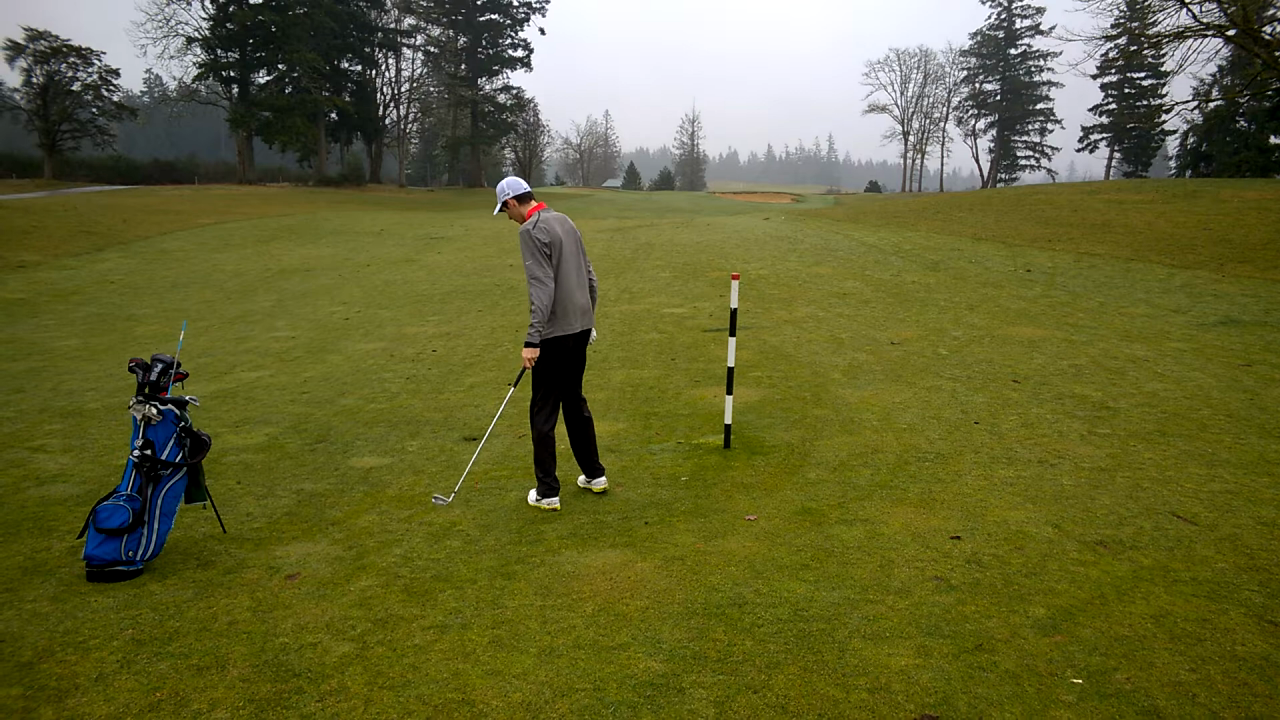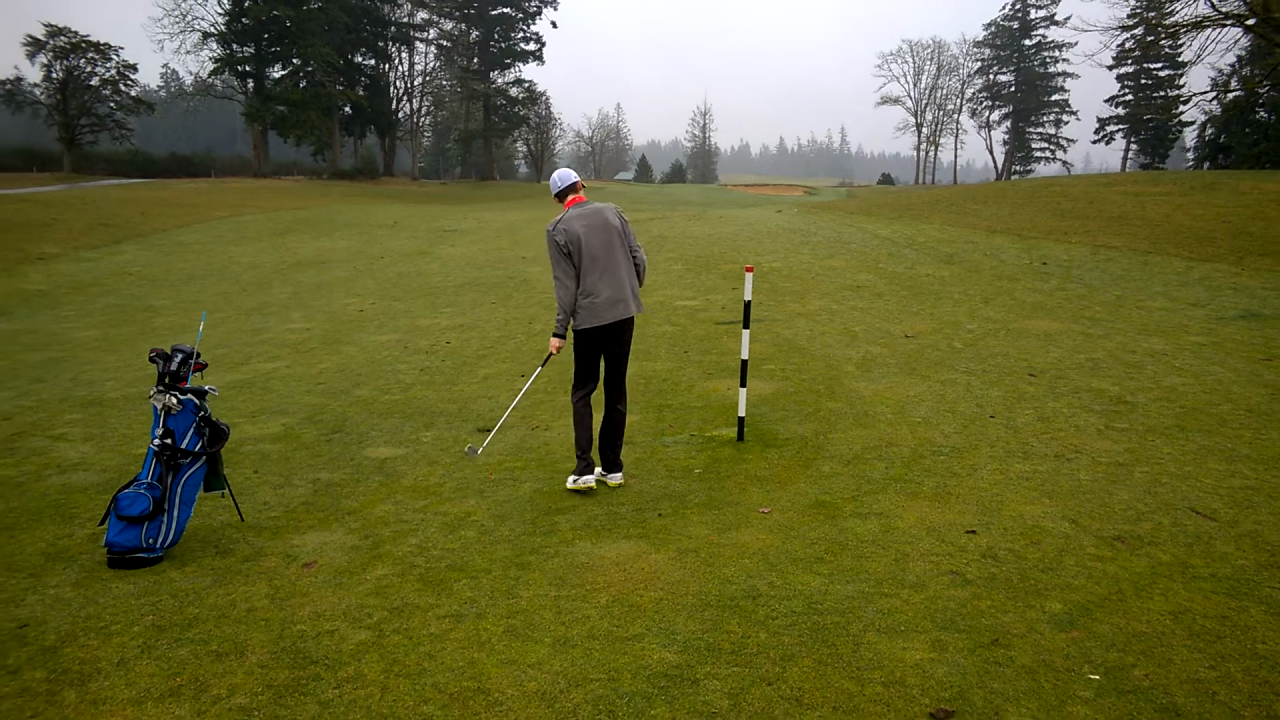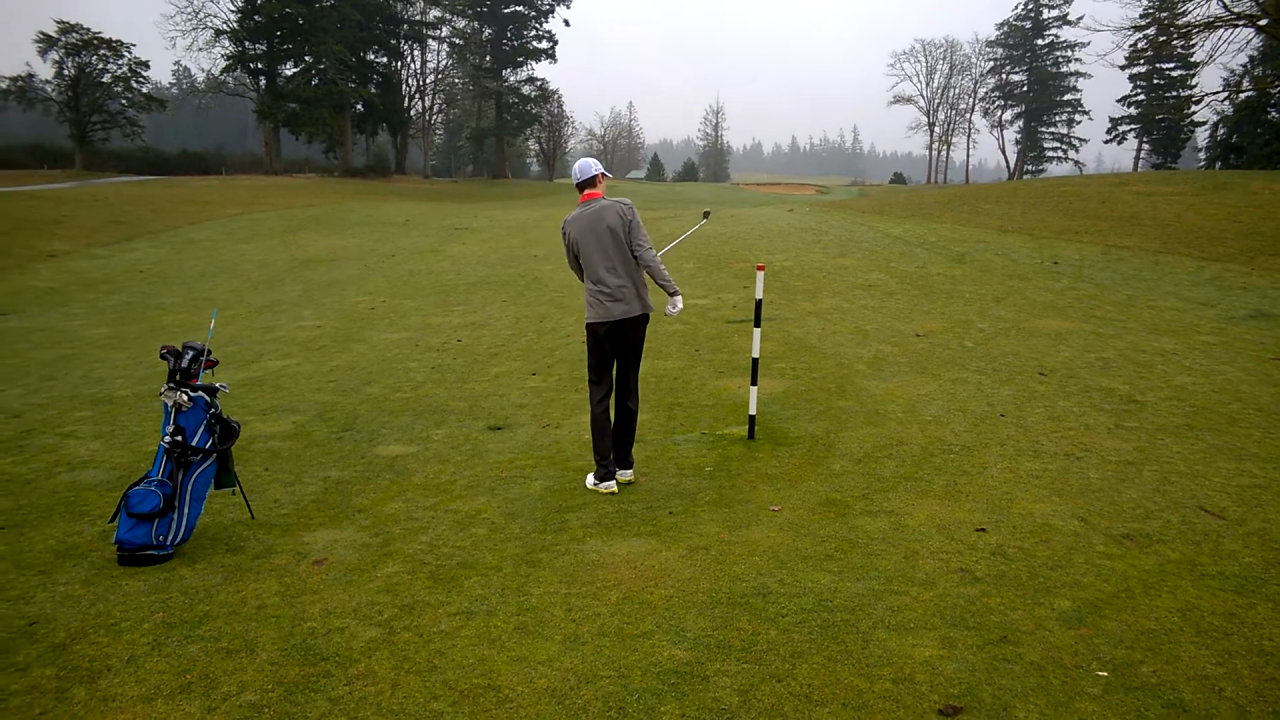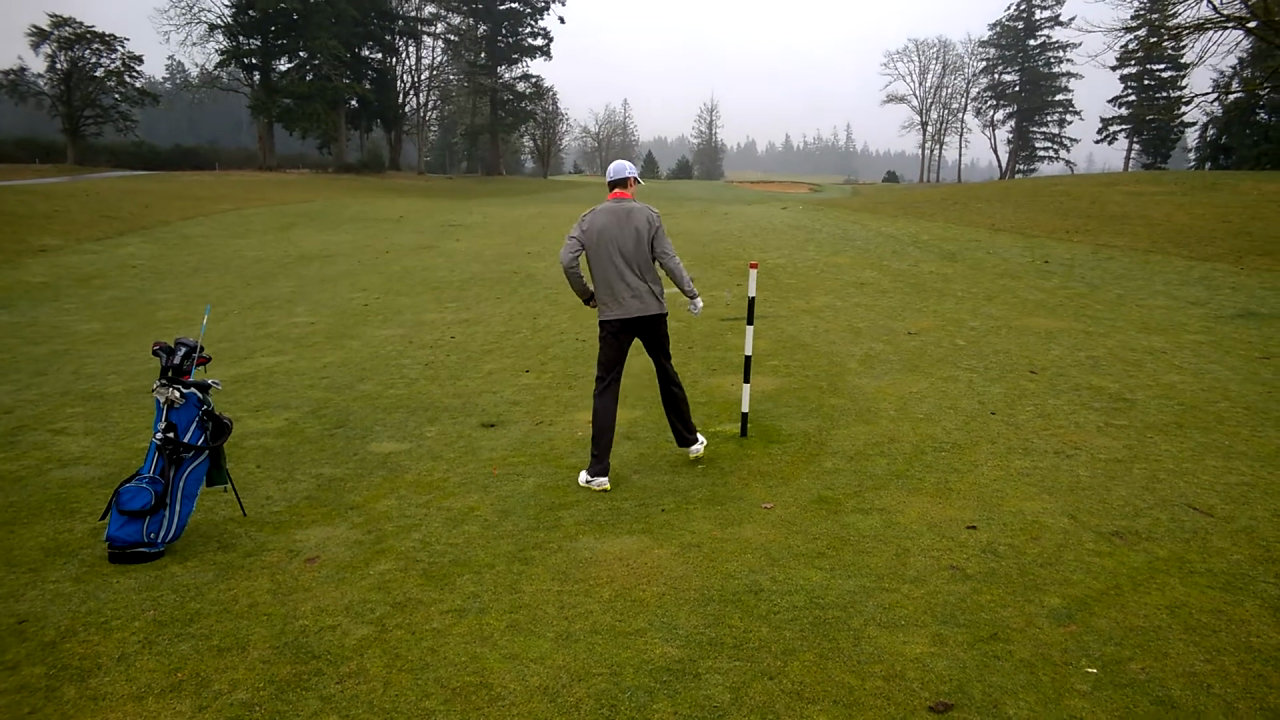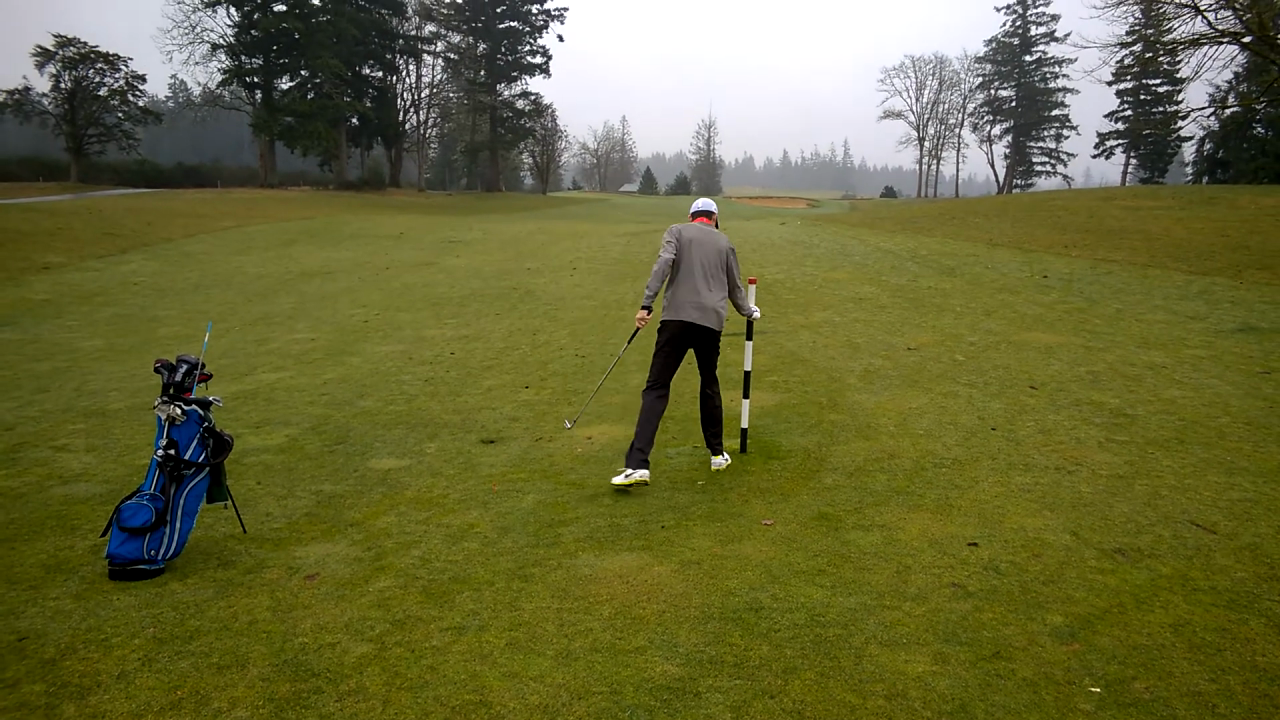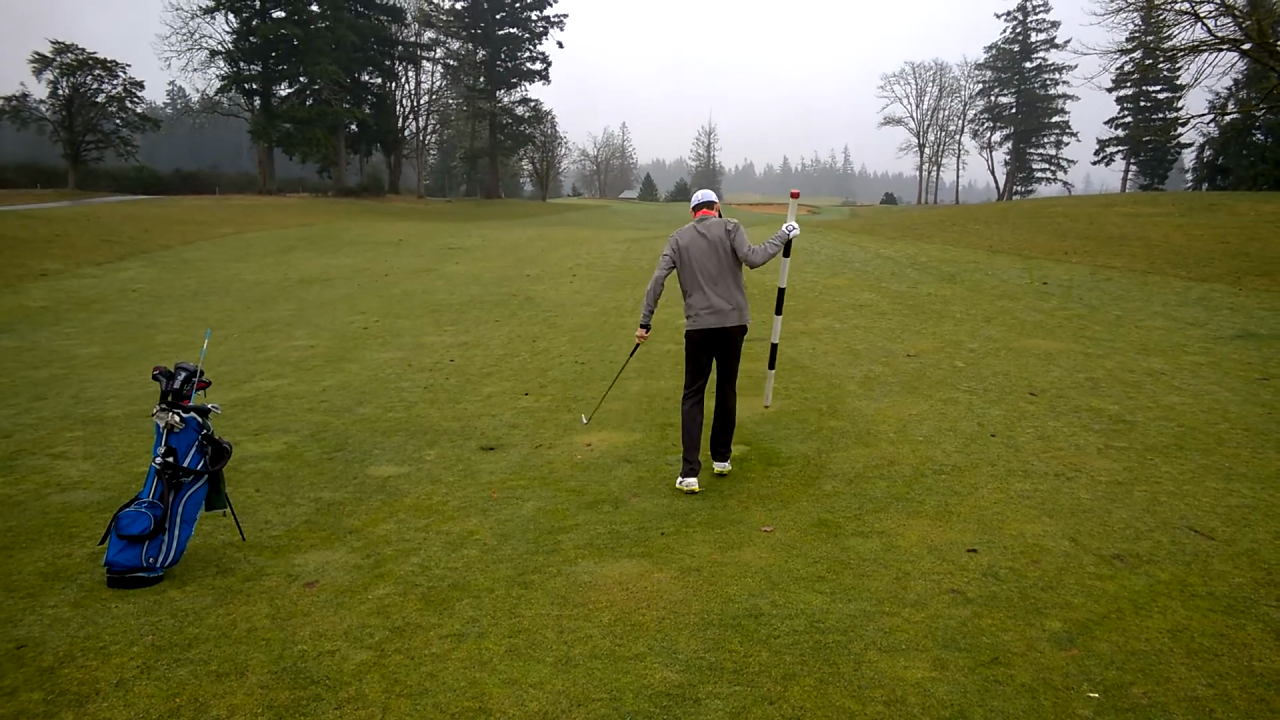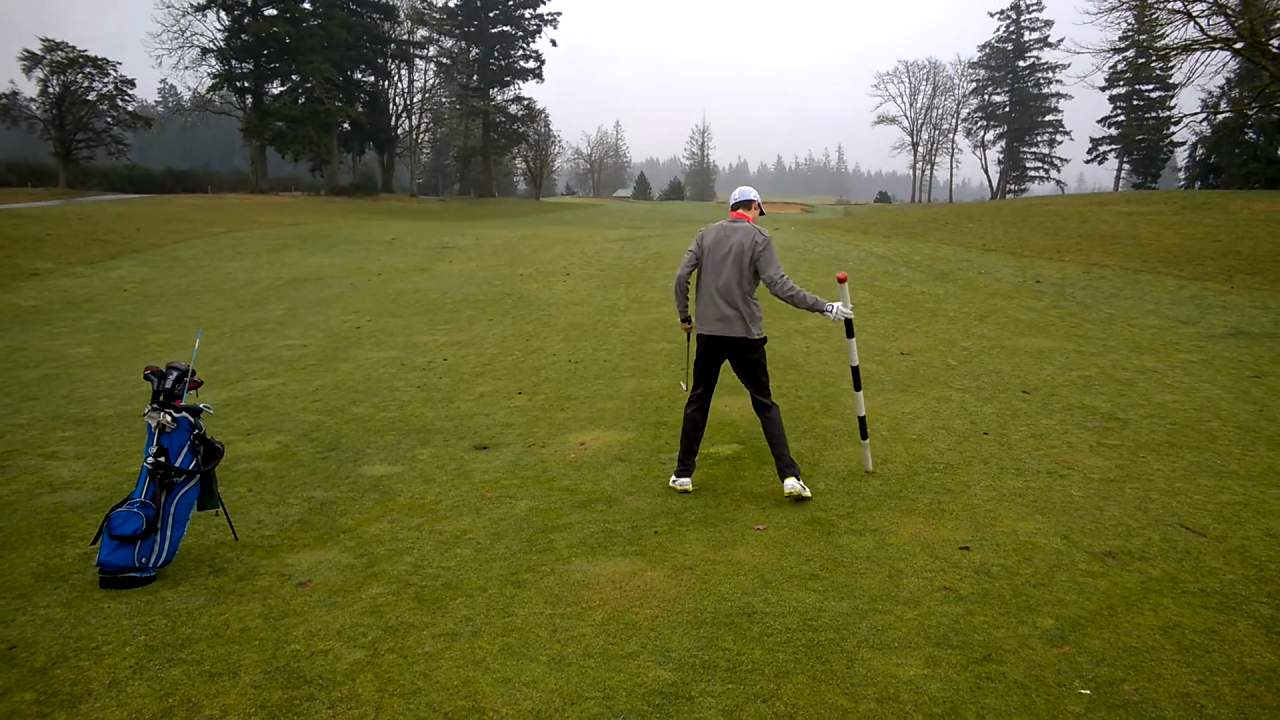
dt=0.5s
person 1, frame 1
left shoulder: (531, 231)
right shoulder: (564, 221)
left elbow: (542, 289)
right elbow: (589, 276)
left wrist: (532, 339)
right wrist: (589, 318)
left hip: (556, 331)
right hip: (579, 326)
left knee: (544, 410)
right knee: (574, 400)
left ankle: (547, 490)
right ankle: (594, 473)
person 1, frame 2
left shoulder: (558, 229)
right shoulder: (612, 212)
left elbow: (565, 285)
right elbow: (638, 257)
left wrist: (559, 331)
right wrist: (634, 291)
left hip: (590, 319)
right hip: (623, 313)
left knee: (583, 391)
right knee: (616, 390)
left ankle: (585, 469)
right ankle: (612, 467)
person 1, frame 3
left shoulder: (569, 224)
right shoulder: (622, 208)
right elbow: (645, 254)
right wrist: (672, 291)
left hip: (598, 316)
right hip: (633, 310)
left knee: (599, 393)
right knee: (628, 388)
left ankle: (605, 474)
right ankle: (623, 464)
person 1, frame 4
left shoulder: (589, 218)
right shoulder: (648, 214)
left elbow: (567, 261)
right elbow: (667, 259)
left wrist: (587, 296)
right wrist: (692, 294)
left hip: (613, 315)
right hip: (651, 310)
left knee: (606, 389)
right knee: (666, 373)
left ankle: (597, 471)
right ankle: (691, 440)
person 1, frame 5
left shoulder: (677, 231)
right shoulder: (724, 242)
left elbow: (664, 263)
right elbow: (735, 288)
left wrist: (646, 305)
right wrist: (748, 311)
left hip: (677, 320)
right hip: (711, 323)
left knee: (656, 390)
right knee: (709, 385)
left ankle: (637, 465)
right ankle: (716, 453)
person 1, frame 6
left shoulder: (678, 237)
right shoulder: (729, 226)
left elbow: (658, 279)
right elbow: (752, 258)
left wrist: (645, 322)
right wrist: (783, 236)
left hip: (698, 325)
right hip: (732, 322)
left knee: (693, 395)
right knee: (726, 389)
left ankle: (689, 473)
right ankle: (721, 457)
person 1, frame 7
left shoulder: (706, 233)
right shoulder: (759, 237)
left elbow: (682, 276)
right elbow: (780, 285)
left wrist: (684, 315)
right wrist: (824, 307)
left hip: (708, 331)
right hip: (744, 333)
left knee: (698, 399)
right knee: (764, 403)
left ankle: (683, 473)
right ankle: (789, 476)
